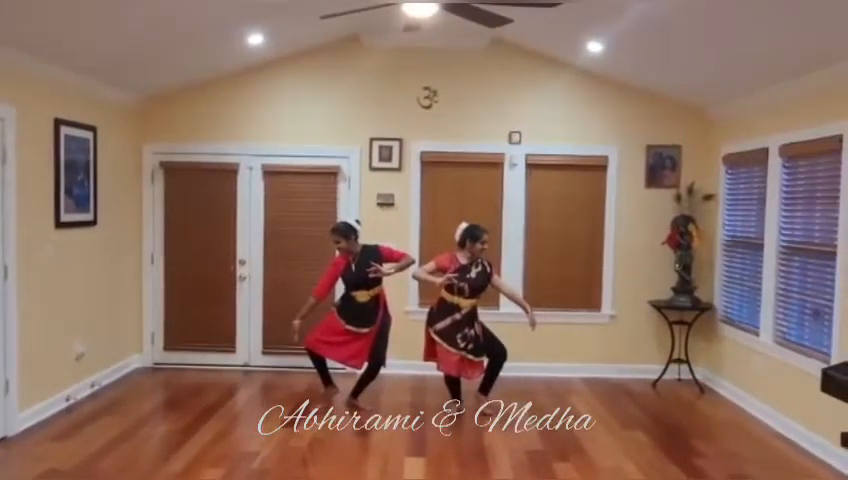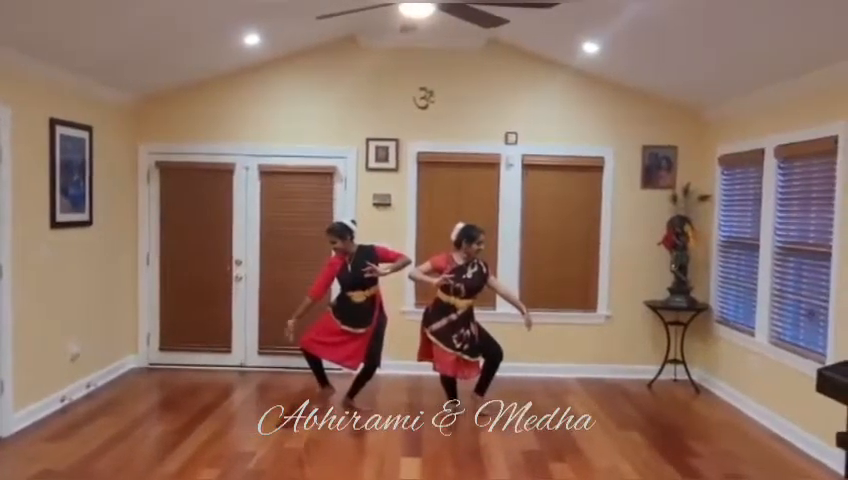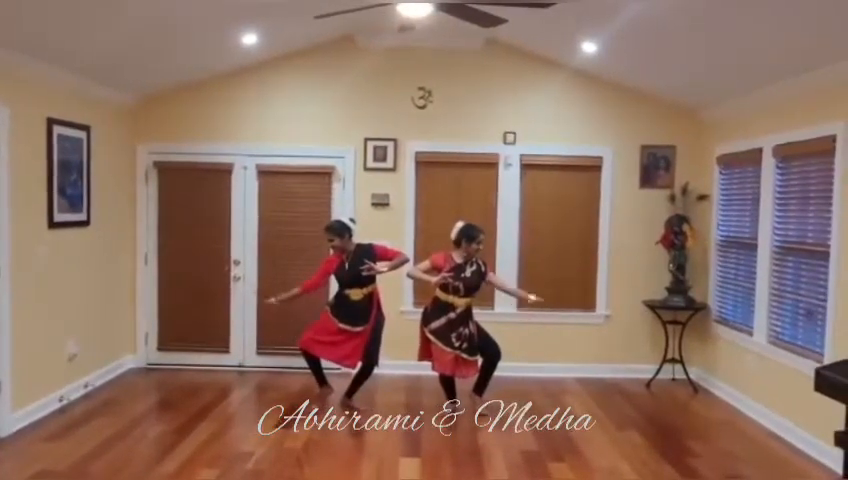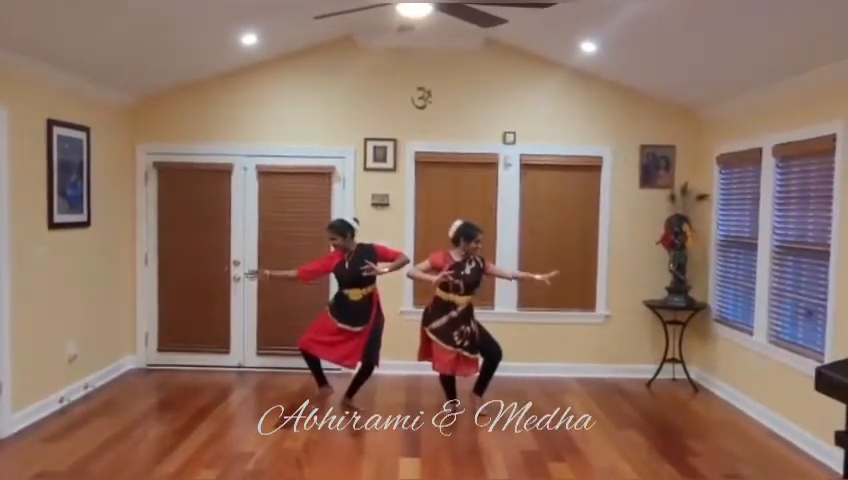
dt=0.4s
person 1, frame 1
left shoulder: (484, 267)
right shoulder: (448, 260)
left elbow: (505, 289)
right elbow: (417, 273)
left wrist: (527, 309)
right wrist: (438, 280)
left hip: (469, 321)
right hip: (445, 319)
left knee: (499, 353)
right knee: (451, 364)
left ankle: (482, 394)
right ankle: (457, 403)
person 1, frame 2
left shoulder: (480, 267)
right shoulder: (444, 261)
left elbow: (501, 289)
right elbow: (413, 273)
left wrist: (523, 309)
right wrist: (434, 281)
left hip: (465, 321)
right hip: (441, 320)
left knee: (495, 354)
right knee: (447, 364)
left ankle: (478, 394)
right ankle: (453, 403)
person 1, frame 3
left shoulder: (479, 266)
right shoulder: (443, 259)
left elbow: (500, 284)
right elbow: (411, 271)
left wrist: (527, 297)
right wrist: (433, 279)
left hip: (464, 319)
right hip: (440, 319)
left knee: (493, 353)
right knee: (446, 363)
left ankle: (477, 394)
right ankle: (452, 403)
person 1, frame 4
left shoulder: (477, 263)
right shoulder: (442, 258)
left elbow: (506, 274)
right elbow: (411, 272)
left wrist: (535, 277)
right wrist: (433, 278)
left hip: (464, 318)
right hip: (441, 318)
left knee: (494, 353)
right knee: (446, 363)
left ankle: (477, 394)
right ankle: (453, 404)
person 2, frame 1
left shoulder: (376, 252)
right shoulder: (339, 262)
left elbow: (409, 259)
right elbow: (319, 291)
left wrist: (390, 271)
right wrist: (299, 318)
left hip: (374, 314)
right hip: (346, 312)
left knee: (376, 361)
right knee: (312, 343)
left ankle: (353, 397)
right ankle: (329, 386)
person 2, frame 2
left shoulder: (372, 252)
right shoulder: (335, 263)
left elbow: (405, 259)
right elbow: (316, 291)
left wrist: (385, 271)
right wrist: (295, 318)
left hip: (370, 315)
right hip: (342, 312)
left knee: (372, 362)
right knee: (308, 344)
left ankle: (349, 398)
right ankle: (325, 386)
person 2, frame 3
left shoulder: (370, 250)
right shoulder: (333, 261)
left elbow: (403, 257)
right elbow: (309, 284)
left wrist: (383, 268)
right wrist: (279, 299)
left hip: (368, 313)
right hip: (340, 310)
left knee: (369, 361)
right knee: (307, 344)
left ankle: (347, 398)
right ankle: (324, 386)
person 2, frame 4
left shoulder: (371, 251)
right shoulder: (333, 259)
left elbow: (404, 258)
right elbow: (302, 272)
left wrist: (384, 269)
right wrist: (271, 274)
left hip: (367, 314)
right hip: (340, 310)
left knee: (369, 361)
right knee: (307, 344)
left ankle: (348, 398)
right ankle: (323, 386)
